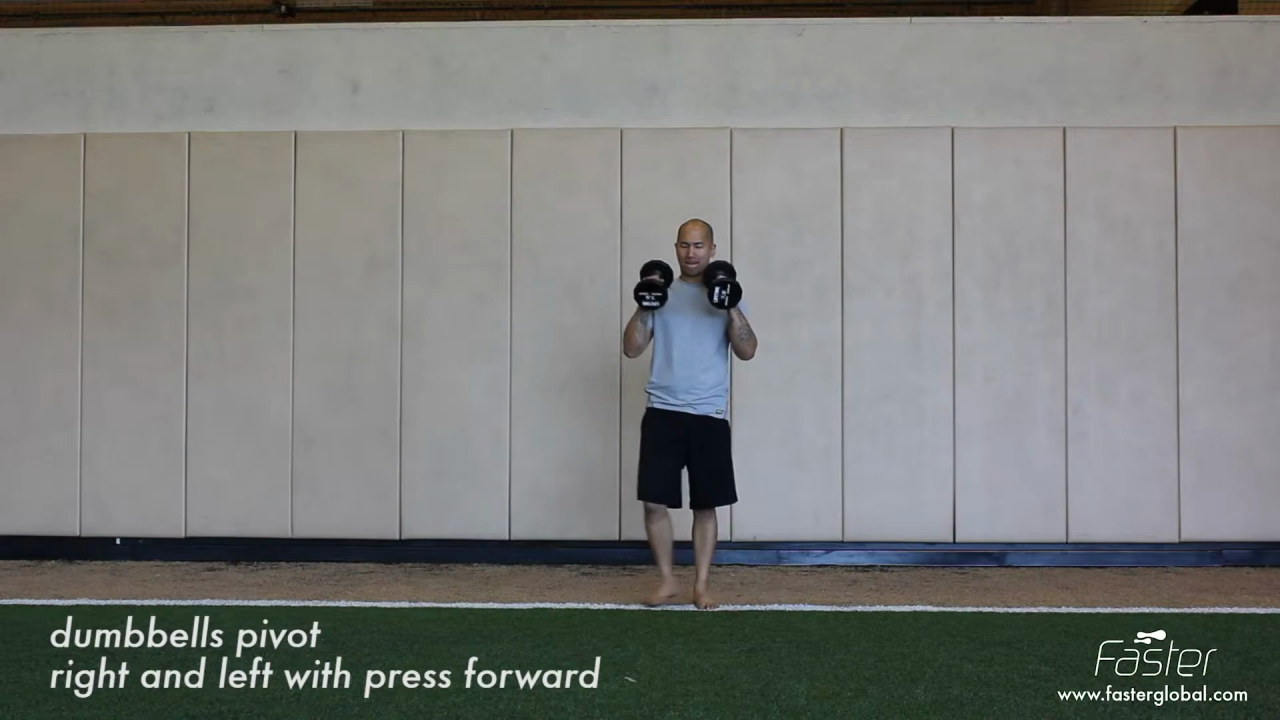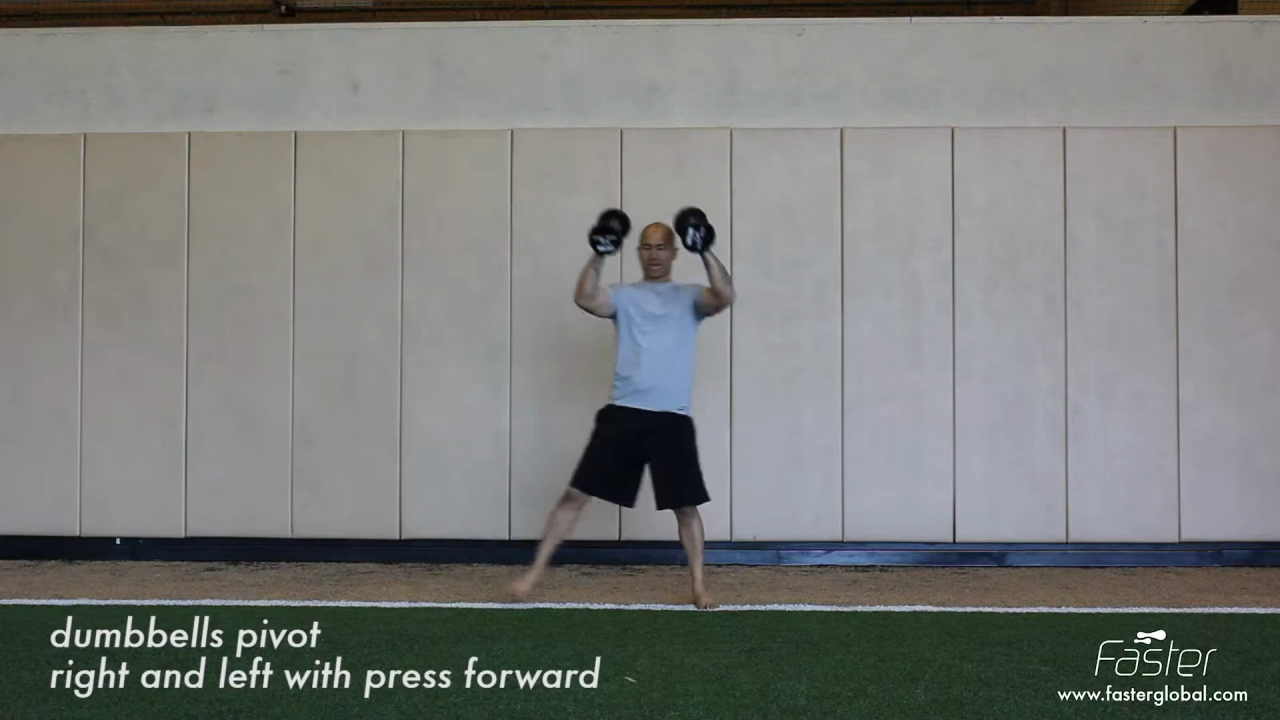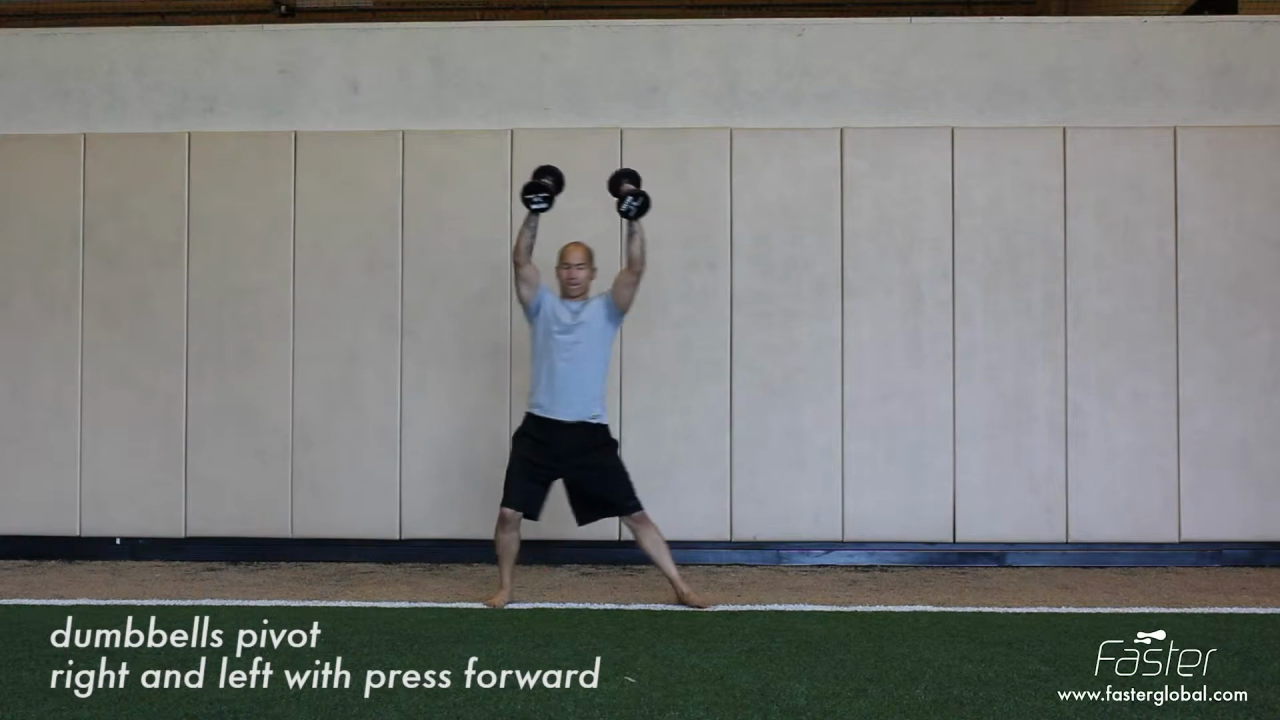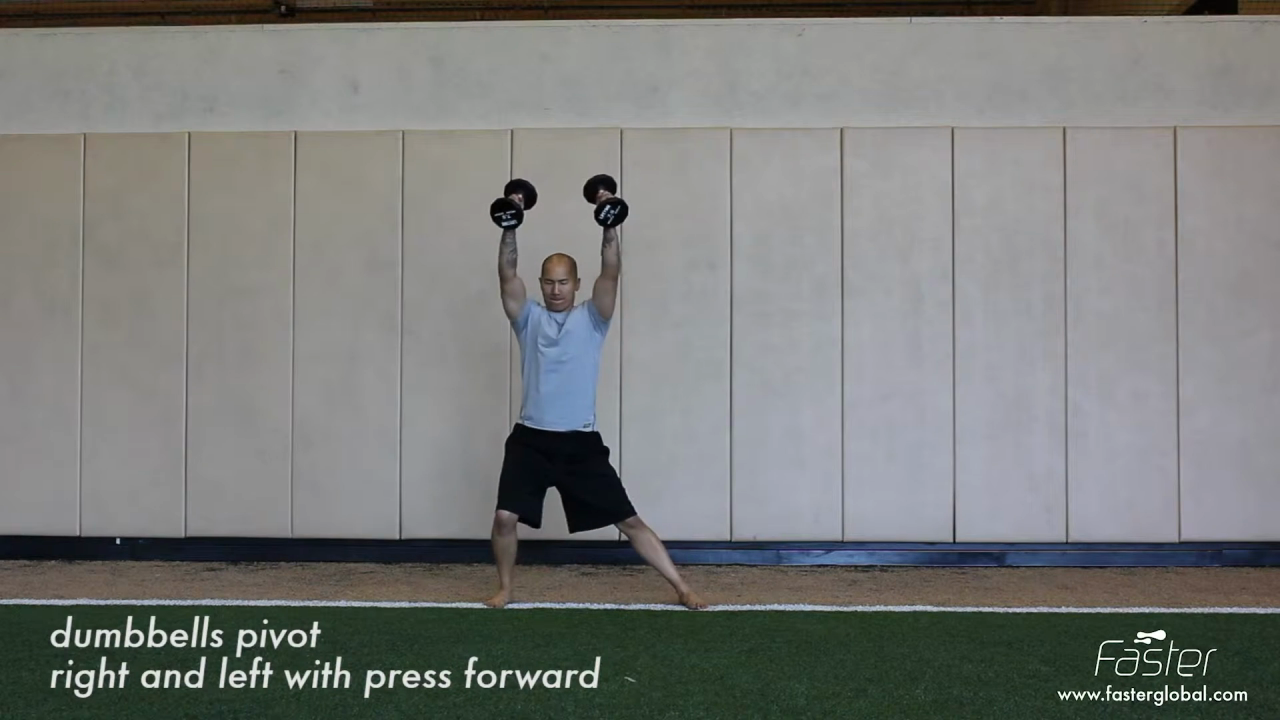
dt=0.4s
person 1, frame 1
right shoulder: (661, 296)
left elbow: (747, 351)
right elbow: (631, 348)
left wrist: (732, 308)
right wrist: (642, 307)
left hip: (709, 416)
right hip: (663, 413)
left knee: (706, 506)
right knee: (652, 502)
left ankle: (701, 586)
right ankle: (666, 581)
person 1, frame 2
left shoulder: (690, 297)
right shoulder: (625, 296)
left elbow: (725, 296)
right elbow: (583, 296)
left wrist: (704, 250)
right wrist: (599, 252)
left hip: (672, 418)
right hip: (624, 413)
left knee: (687, 506)
right knee: (576, 494)
left ankle: (699, 585)
right ankle: (535, 573)
person 1, frame 3
left shoulder: (606, 310)
right shoulder: (543, 305)
left elbow: (635, 269)
right elbow: (522, 260)
left wrist: (633, 217)
right wrist: (533, 213)
left hip: (590, 434)
right hip: (539, 430)
left knee: (634, 515)
right knee: (509, 515)
left ankle: (680, 587)
right ankle: (505, 587)
person 1, frame 4
left shoulder: (591, 318)
right shoulder: (529, 318)
left elbow: (611, 273)
right elbow: (507, 275)
left wrist: (609, 227)
right wrist: (510, 227)
left hip: (581, 442)
right hip: (531, 440)
left knee: (629, 520)
right knee: (505, 519)
left ankle: (681, 588)
right ankle: (506, 588)
